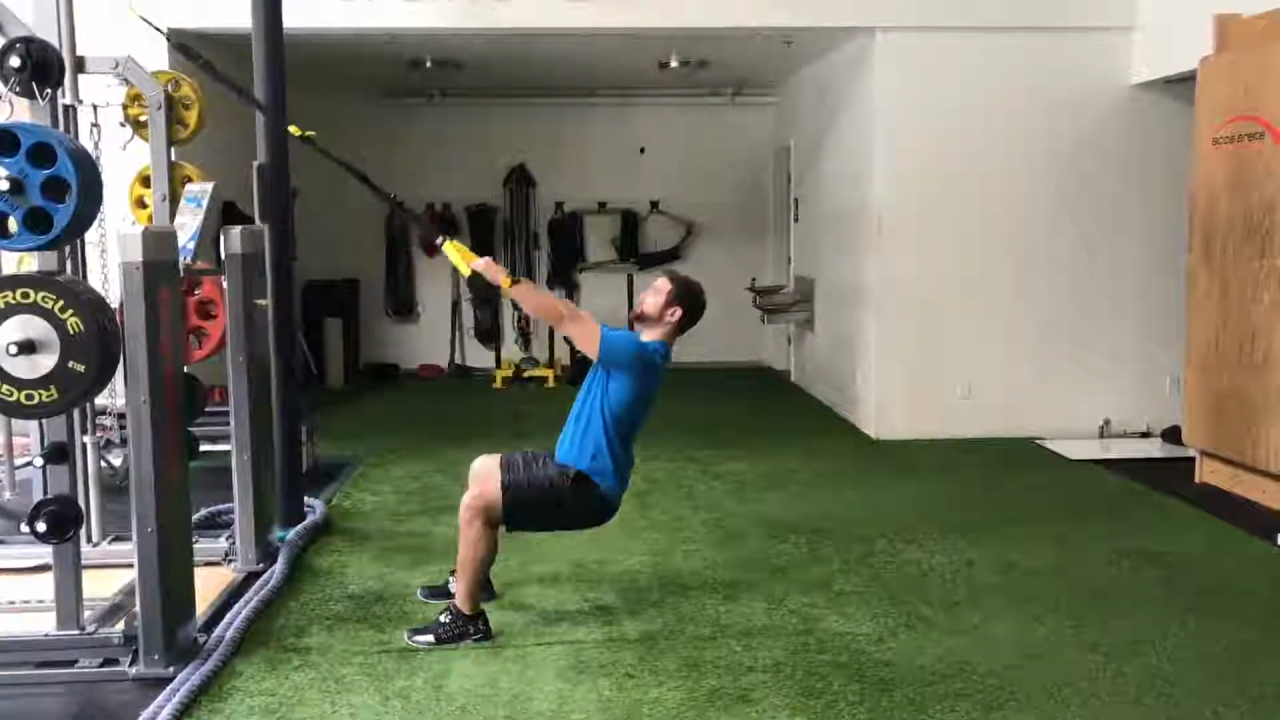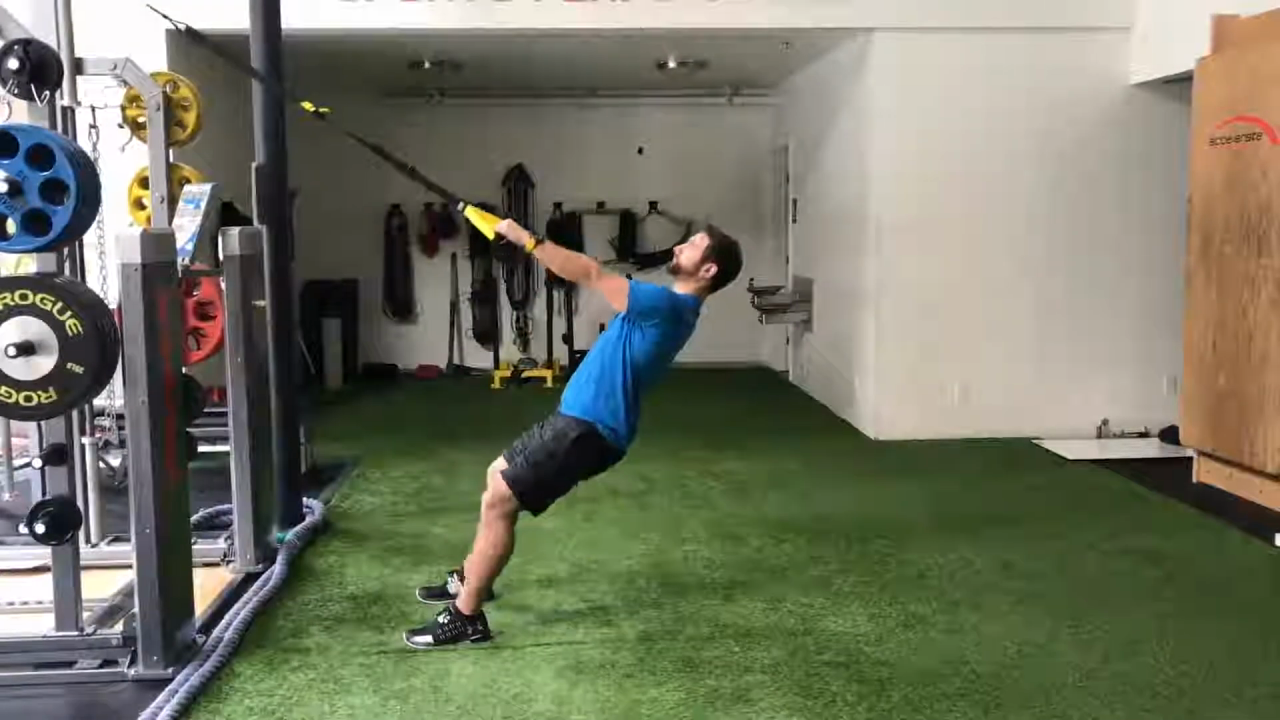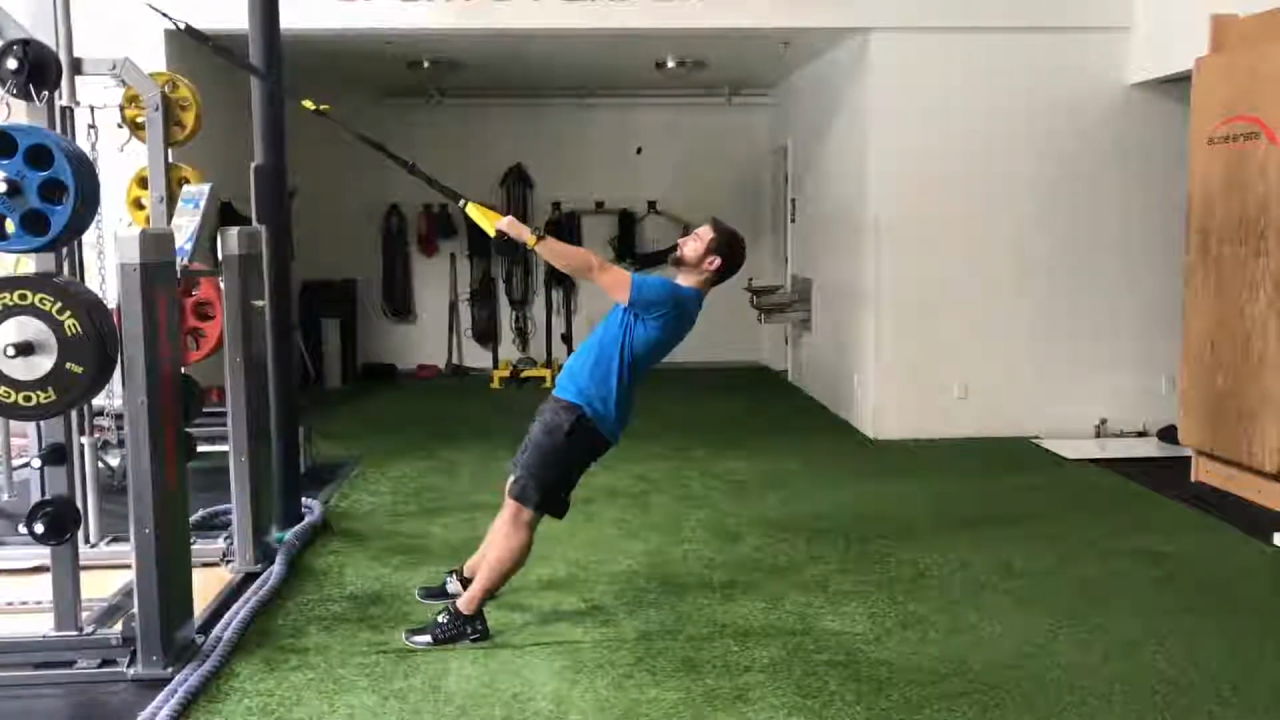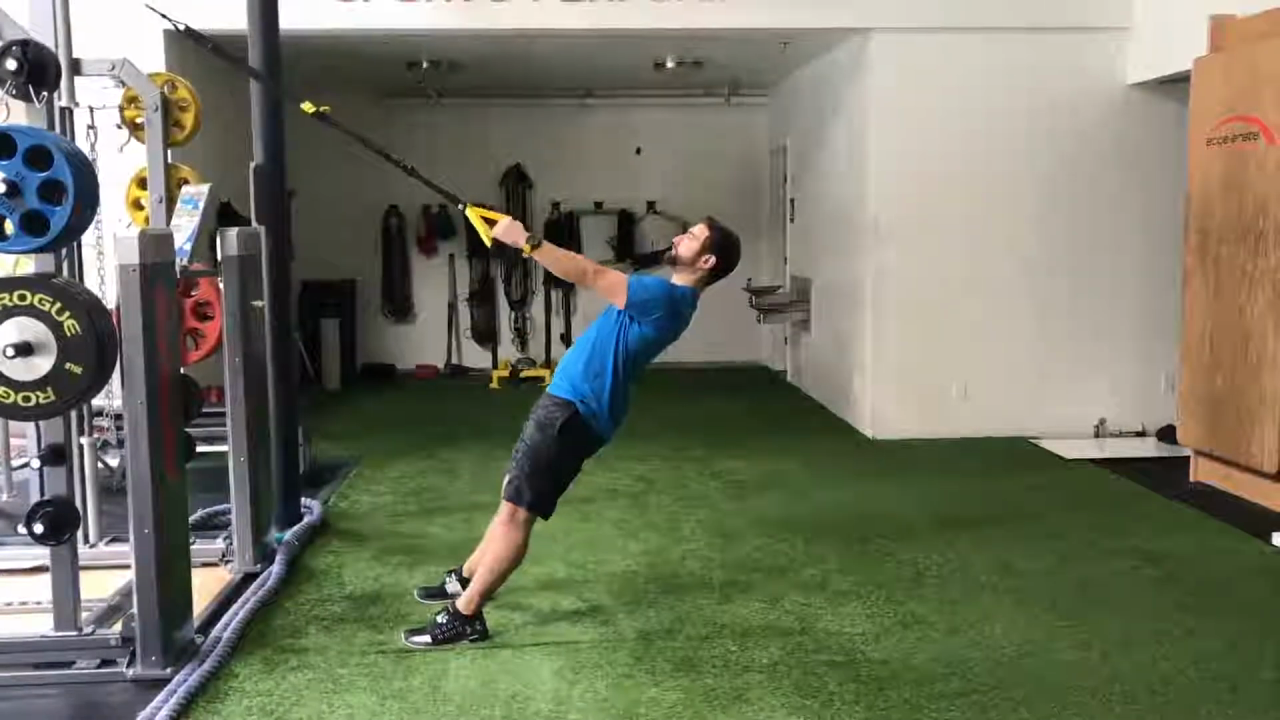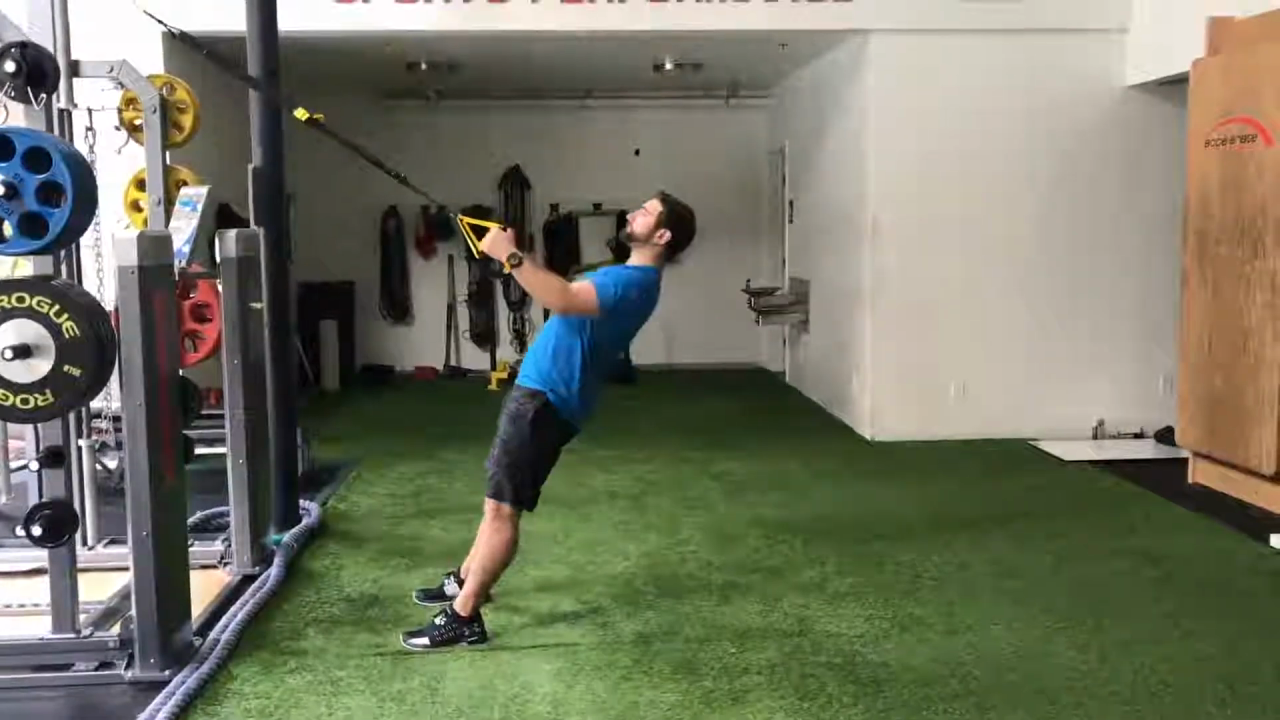
dt=0.3s
person 1, frame 1
left shoulder: (641, 355)
right shoulder: (636, 347)
left elbow: (565, 318)
right elbow: (568, 318)
left wrist: (503, 279)
right wrist: (504, 278)
left hip: (585, 486)
right hip: (574, 466)
left knee: (476, 503)
right knee: (482, 471)
left ankle: (466, 618)
right ankle: (471, 580)
person 1, frame 2
left shoulder: (670, 306)
right shoulder: (666, 305)
left elbow: (591, 274)
right elbow: (594, 276)
left wrist: (526, 239)
right wrist: (530, 242)
left hip: (590, 429)
right hip: (578, 418)
left knee: (496, 501)
right knee: (498, 474)
left ankle: (465, 617)
right ankle: (469, 578)
person 1, frame 3
left shoulder: (672, 298)
right shoulder: (670, 297)
left elbow: (593, 269)
right elbow: (601, 273)
left wrist: (527, 235)
right wrist: (532, 239)
left hip: (580, 413)
right hip: (572, 404)
left knee: (520, 513)
right knee: (516, 495)
left ankle: (466, 616)
right ankle: (466, 577)
person 1, frame 4
left shoulder: (668, 297)
right shoulder: (665, 295)
left elbow: (589, 275)
right elbow: (597, 278)
left wrist: (524, 241)
right wrist: (530, 242)
left hip: (573, 409)
right hip: (567, 402)
left knee: (515, 511)
right knee: (512, 496)
left ankle: (464, 615)
right ankle: (466, 578)
person 1, frame 5
left shoulder: (635, 281)
right shoulder: (627, 276)
left elbow: (562, 300)
right elbow: (564, 296)
left wrist: (512, 258)
right wrist: (515, 257)
left hip: (545, 398)
right hip: (539, 390)
left knee: (501, 508)
right knee: (499, 497)
left ankle: (463, 618)
right ankle: (466, 579)
